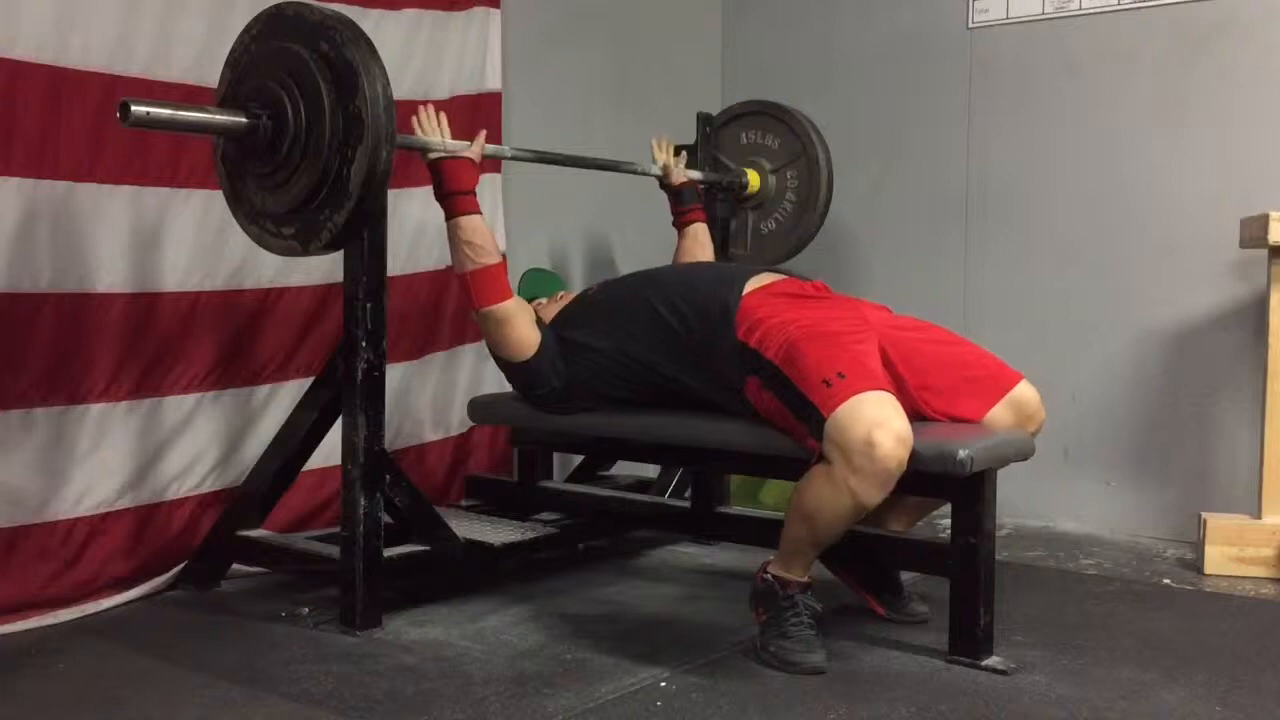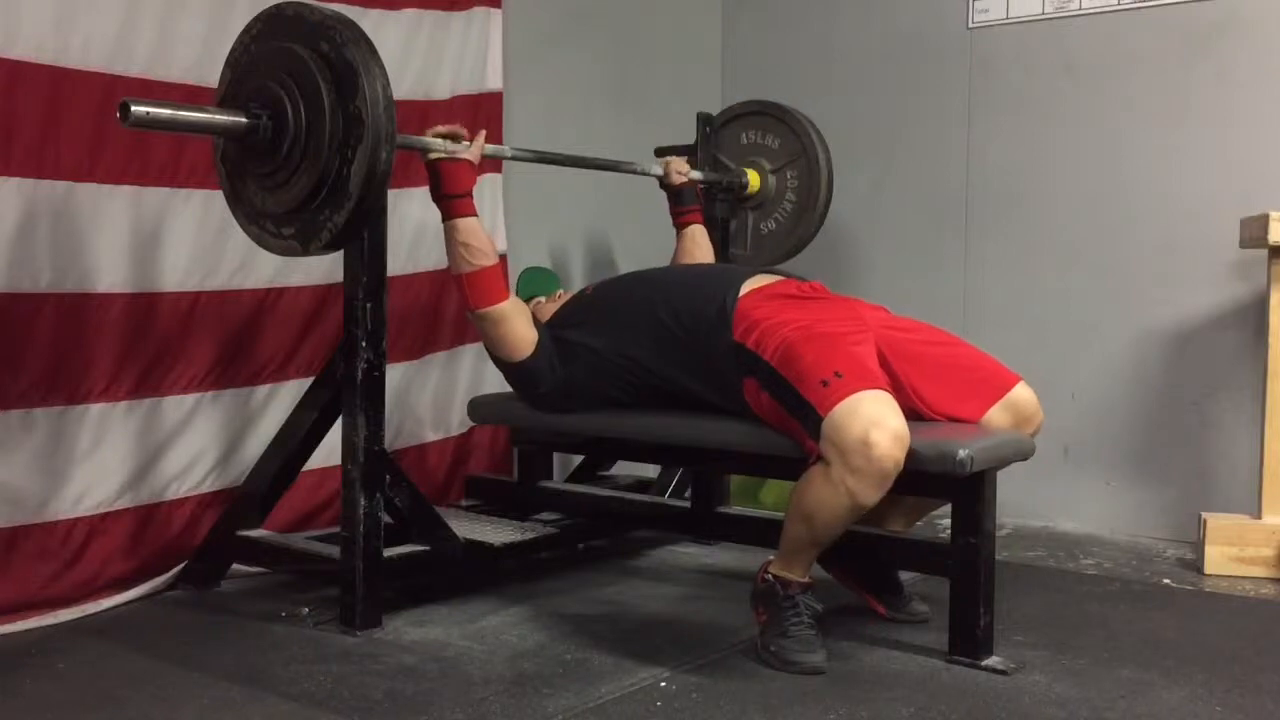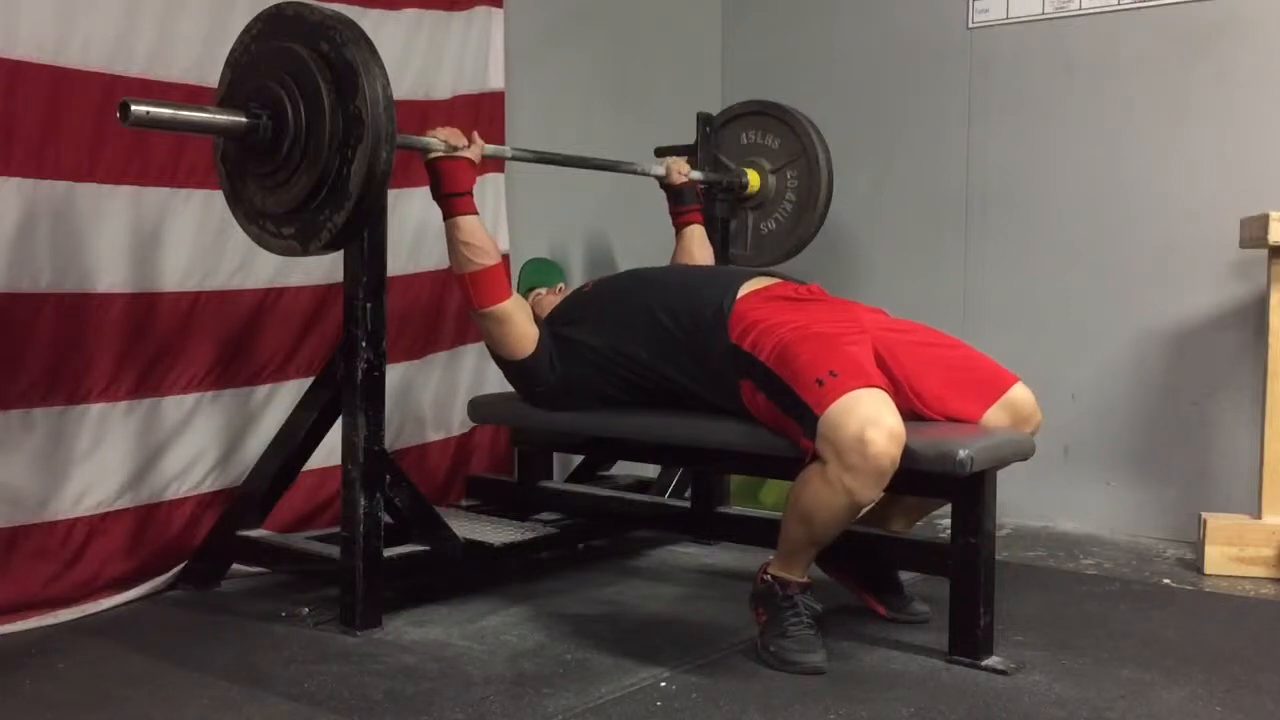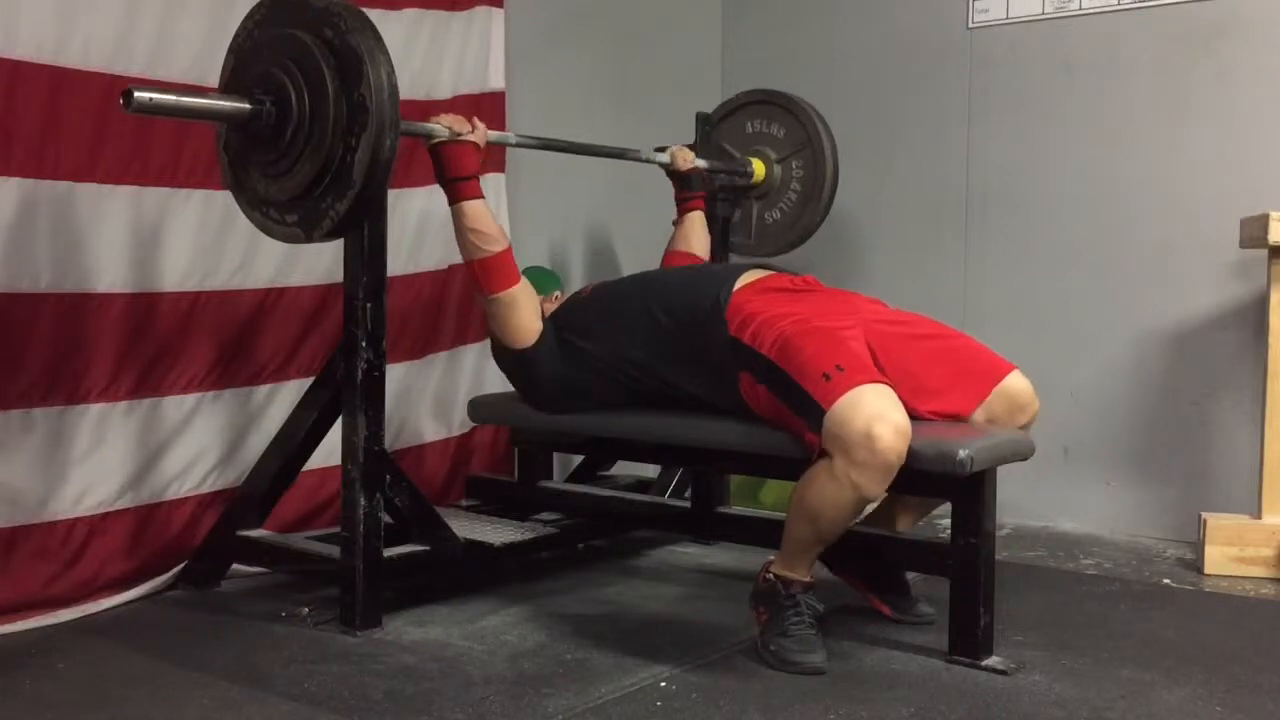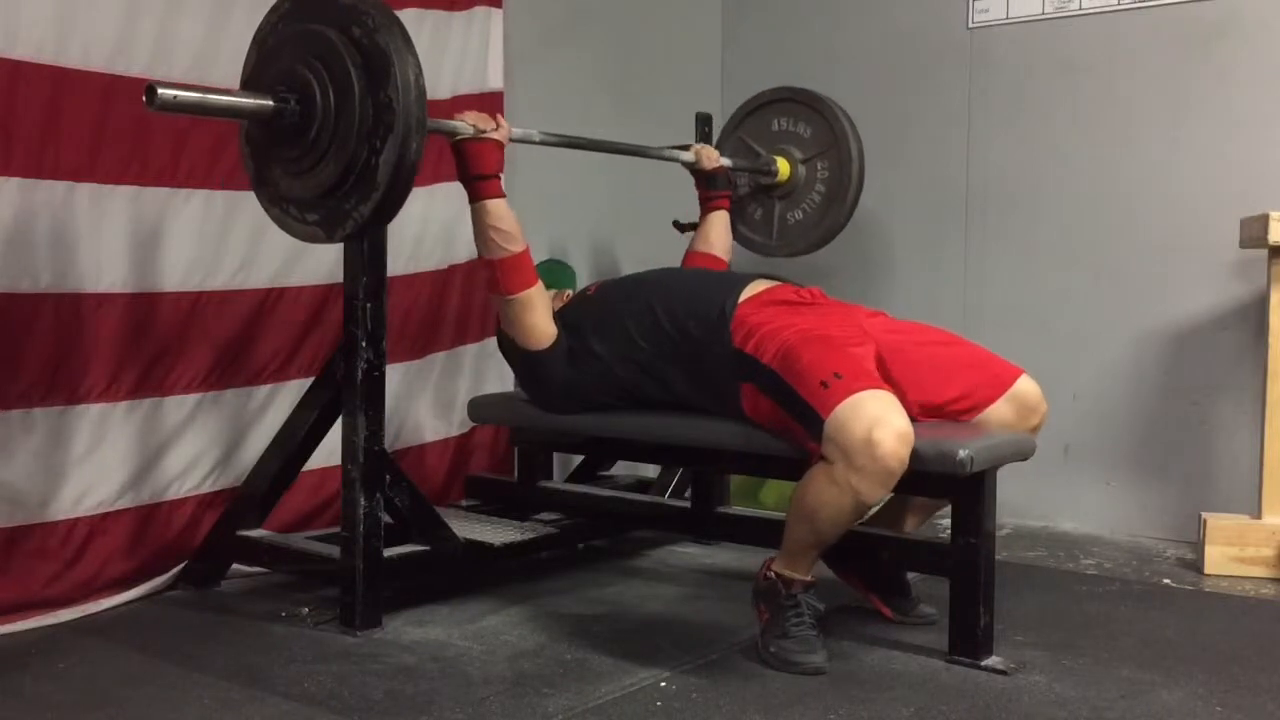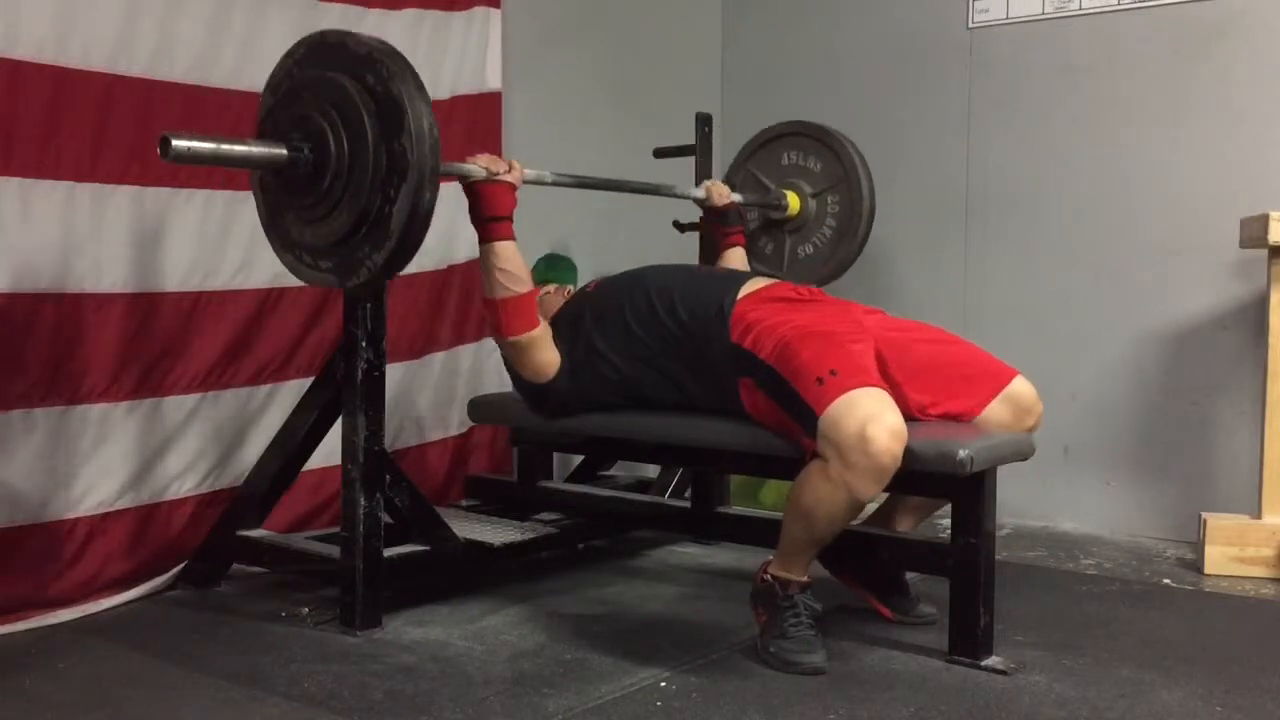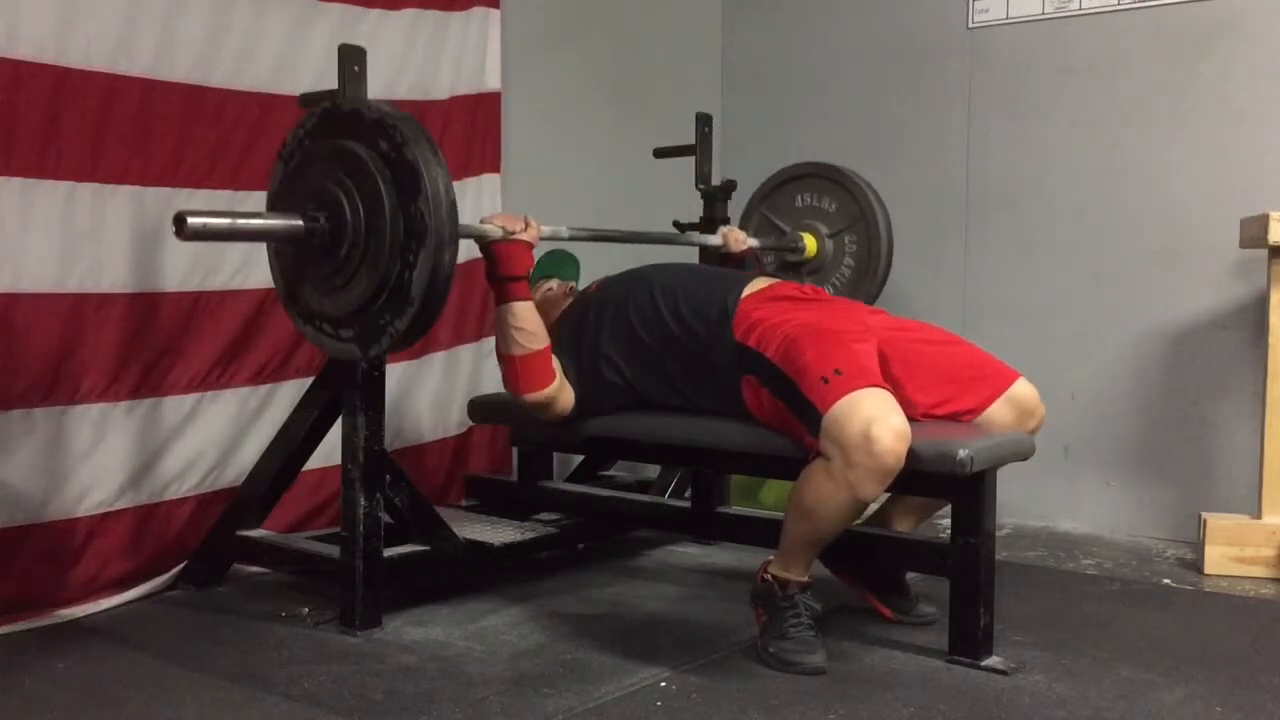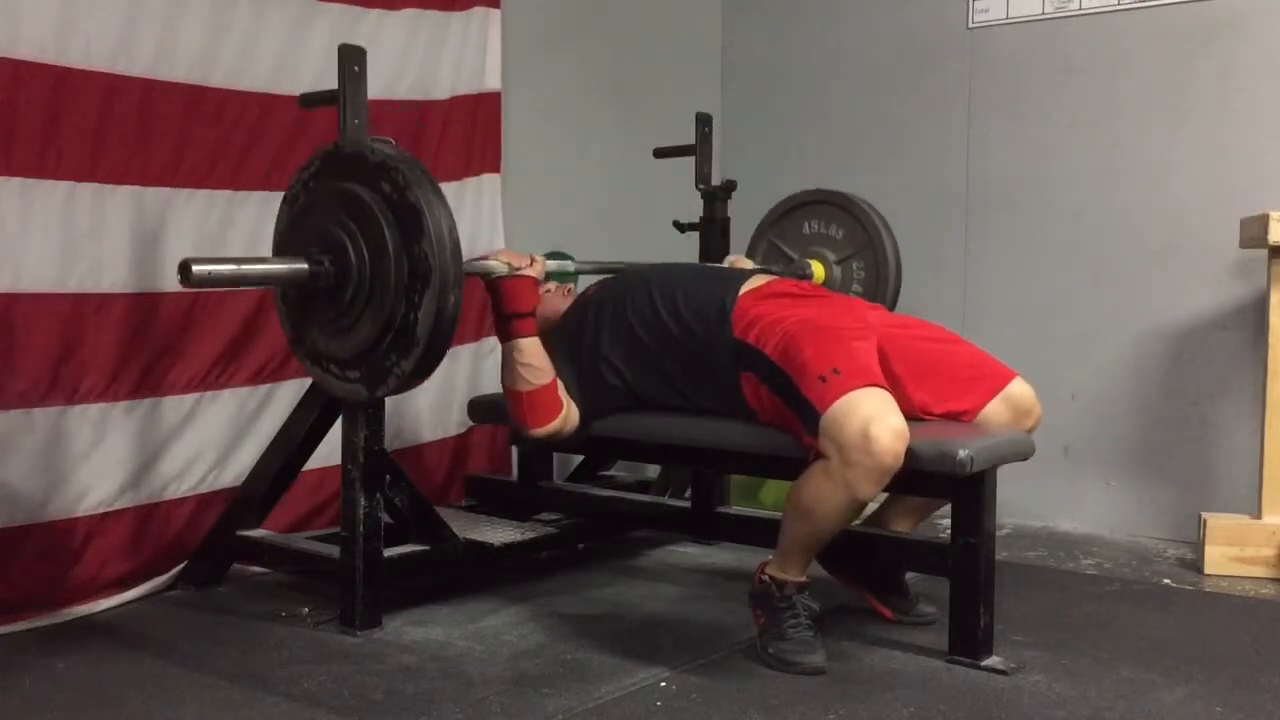
dt=0.4s
person 1, frame 1
left shoulder: (610, 323)
right shoulder: (558, 368)
left elbow: (694, 289)
right elbow: (488, 288)
left wrist: (683, 195)
right wrist: (456, 183)
left knee: (1017, 413)
right knee: (878, 446)
right ankle: (784, 585)
person 1, frame 2
left shoulder: (604, 323)
right shoulder: (554, 365)
left elbow: (696, 288)
right elbow: (486, 294)
left wrist: (685, 197)
right wrist: (452, 185)
left knee: (1015, 413)
right knee: (874, 443)
left ankle: (864, 546)
right ankle: (783, 586)
person 1, frame 3
left shoulder: (609, 319)
right shoulder: (554, 363)
left elbow: (694, 287)
right elbow: (490, 296)
left wrist: (685, 199)
right wrist: (454, 187)
left knee: (1014, 415)
right knee: (871, 443)
left ankle: (863, 547)
right ankle: (782, 586)
person 1, frame 4
left shoulder: (612, 324)
right shoulder: (554, 370)
left elbow: (689, 272)
right elbow: (497, 280)
left wrist: (690, 189)
right wrist: (459, 174)
left knee: (1012, 405)
right knee: (878, 437)
left ankle: (870, 550)
right ankle: (785, 586)
person 1, frame 5
left shoulder: (617, 321)
right shoulder: (561, 369)
left elbow: (708, 271)
right elbow: (511, 278)
left wrist: (714, 187)
right wrist: (481, 173)
left knee: (1020, 408)
right knee: (880, 442)
left ankle: (872, 552)
right ankle: (786, 584)
person 1, frame 6
left shoulder: (608, 321)
right shoulder: (558, 369)
left elbow: (724, 293)
right elbow: (515, 328)
left wrist: (727, 222)
right wrist: (493, 214)
left knee: (1016, 409)
right knee: (873, 439)
left ankle: (871, 552)
right ankle: (783, 586)
person 1, frame 7
left shoulder: (608, 318)
right shoulder: (561, 352)
right elbow: (534, 390)
left wrist: (743, 263)
right wrist: (509, 270)
left knee: (1018, 410)
right knee: (876, 439)
left ankle: (872, 551)
right ankle: (784, 585)
person 1, frame 8
left shoulder: (606, 319)
right shoulder: (556, 351)
right elbow: (542, 420)
left wrist: (750, 280)
right wrist: (514, 302)
left knee: (1015, 410)
right knee: (873, 443)
left ankle: (871, 550)
right ankle: (782, 586)
